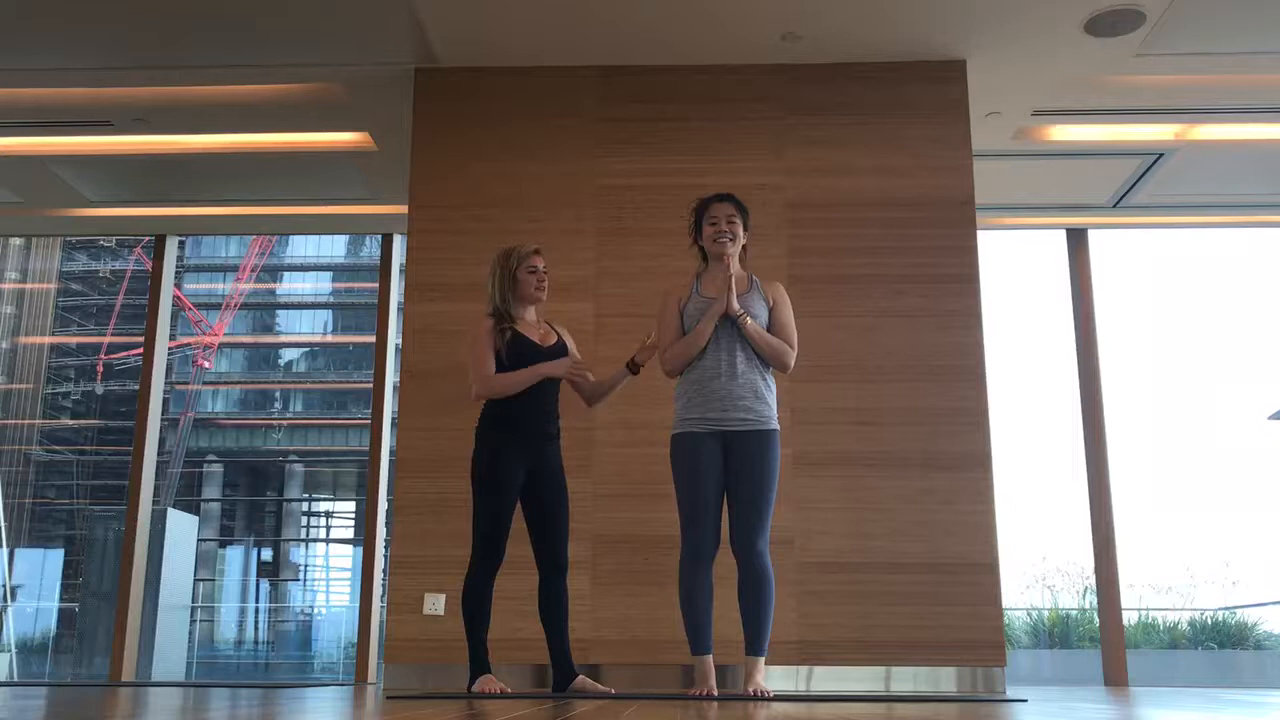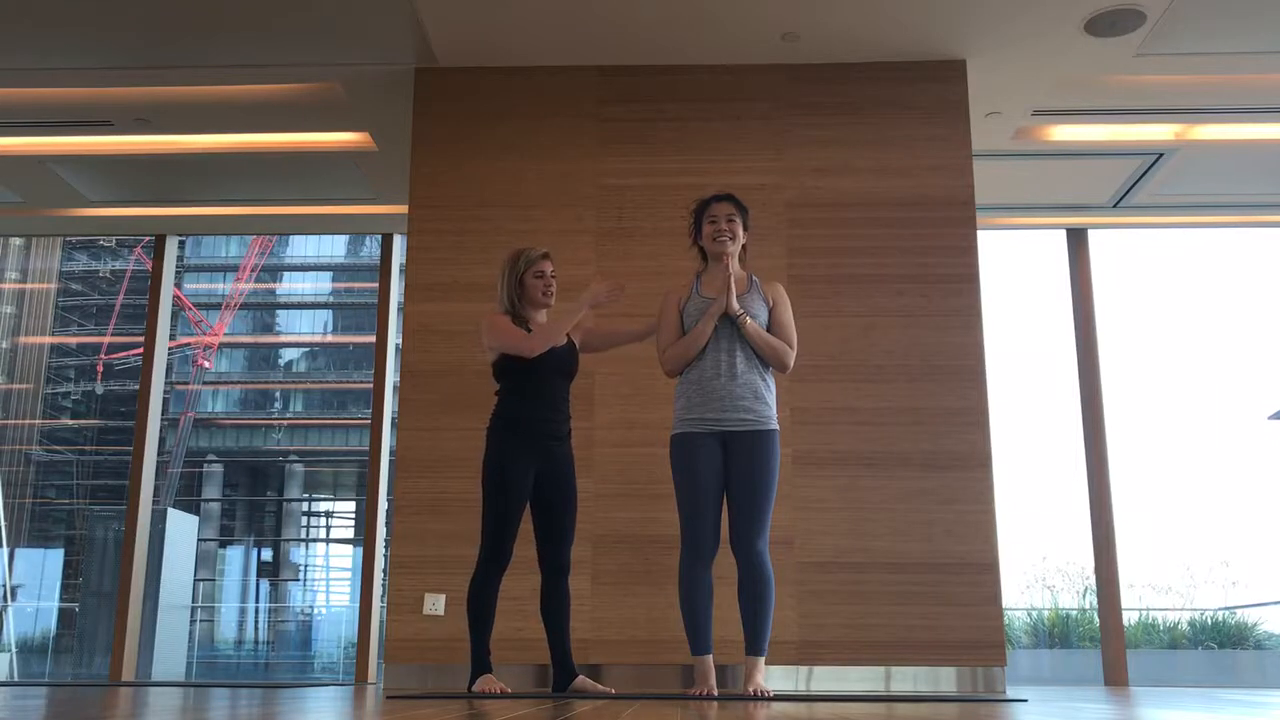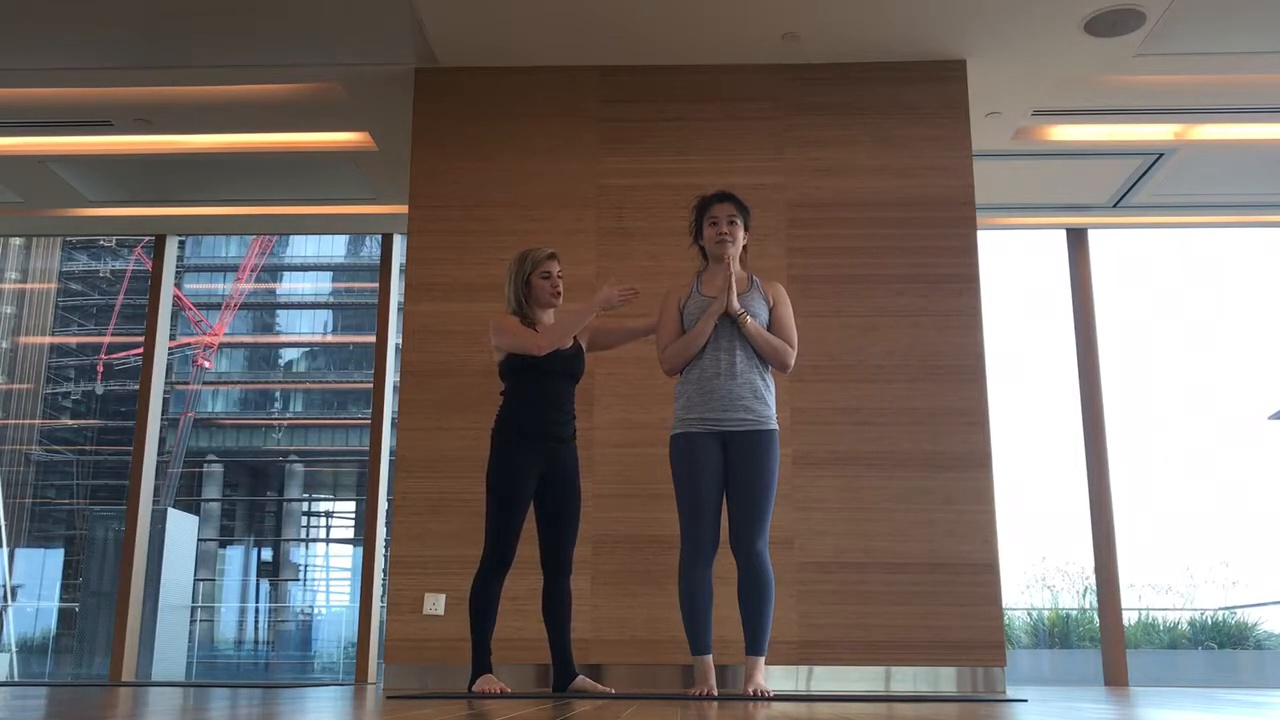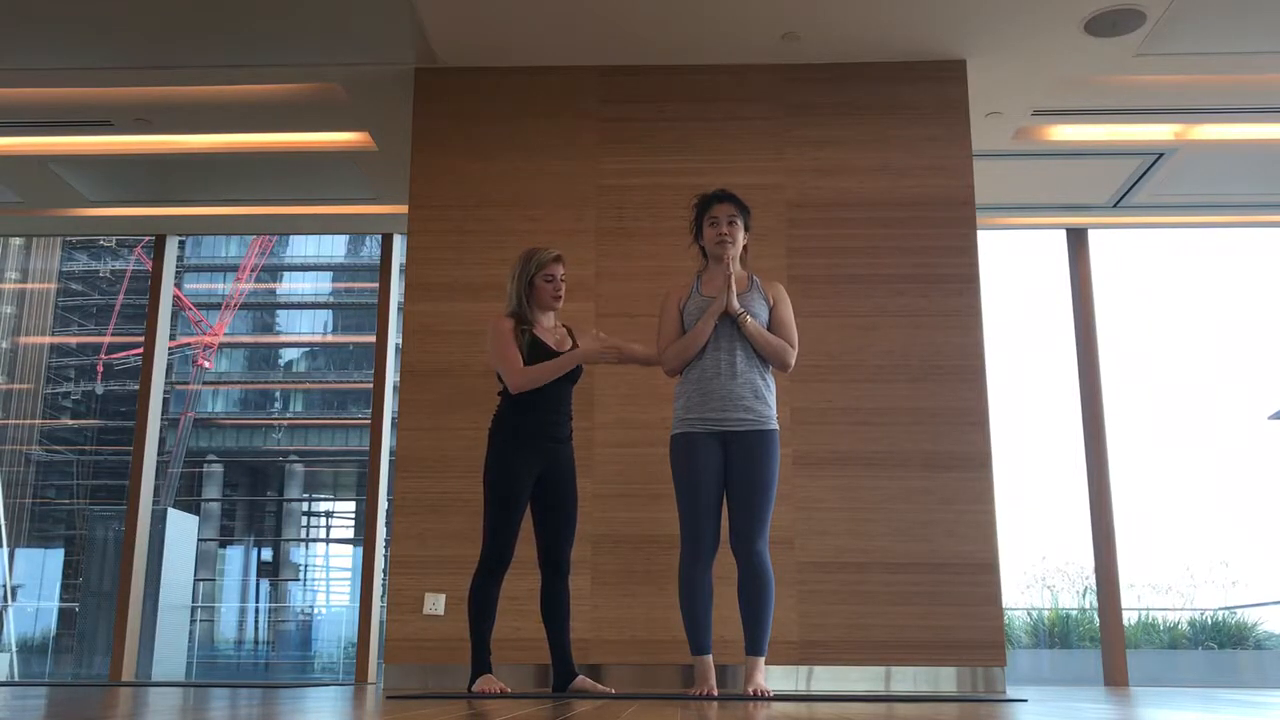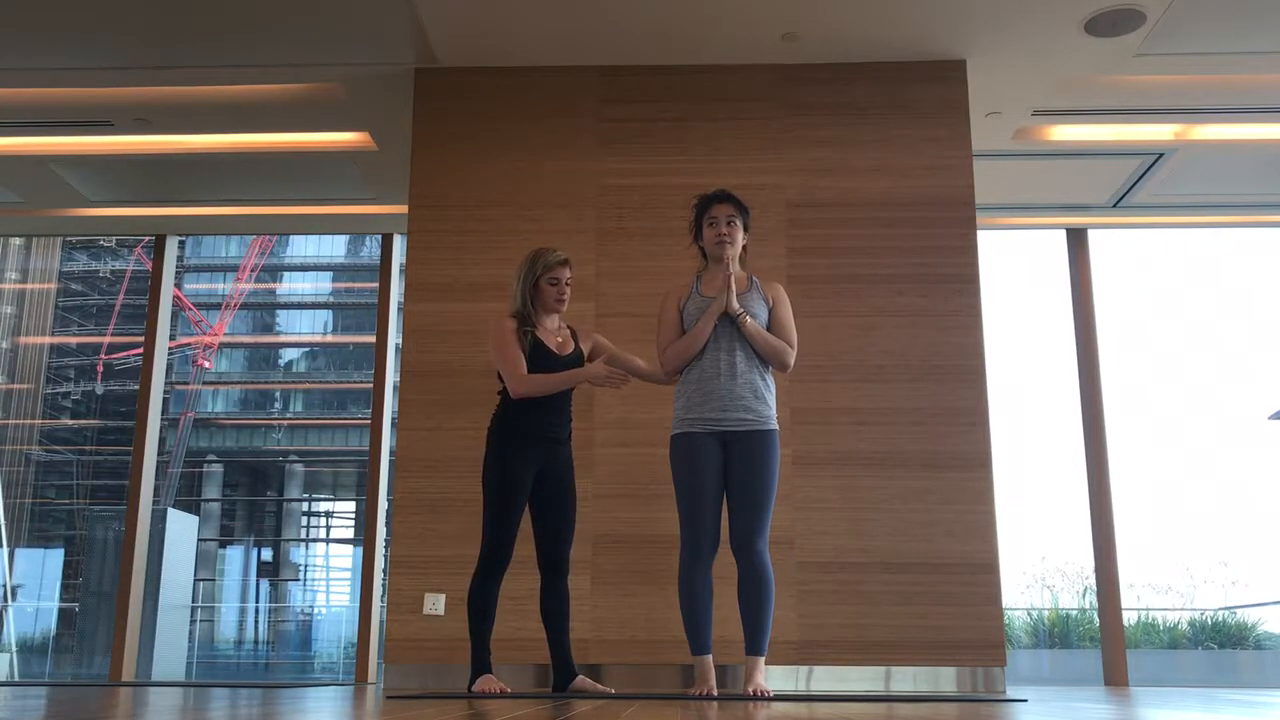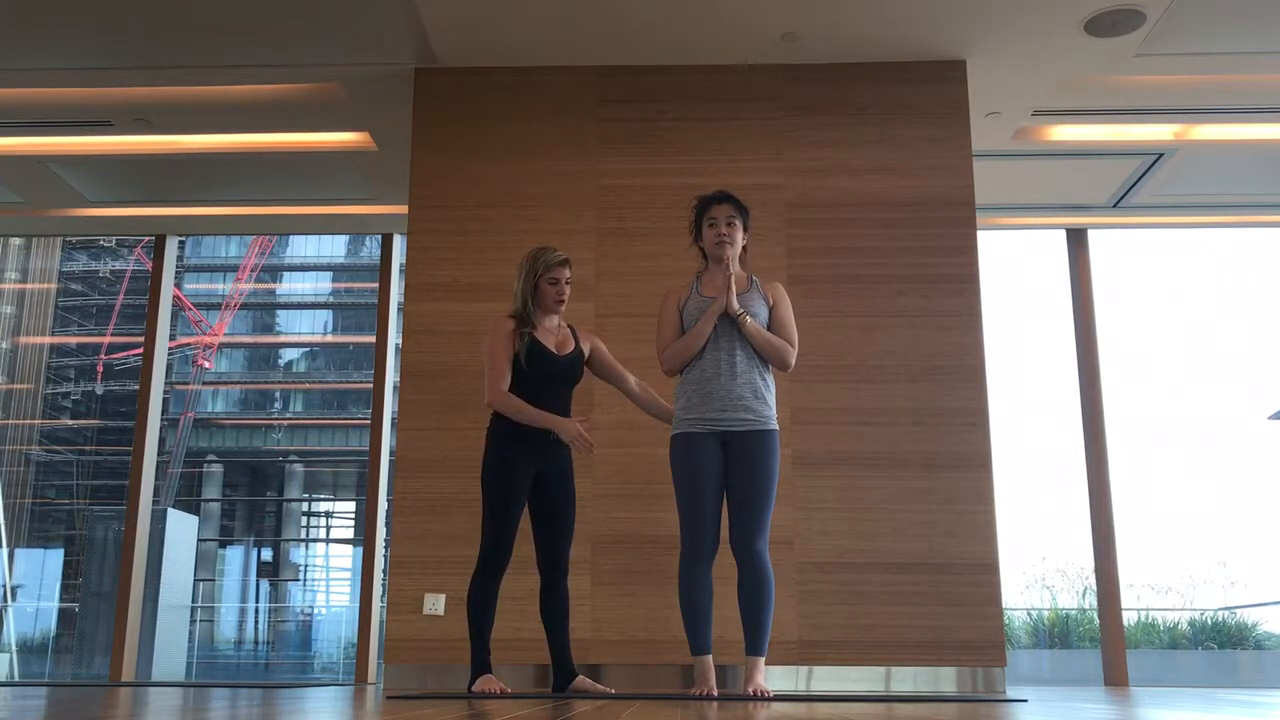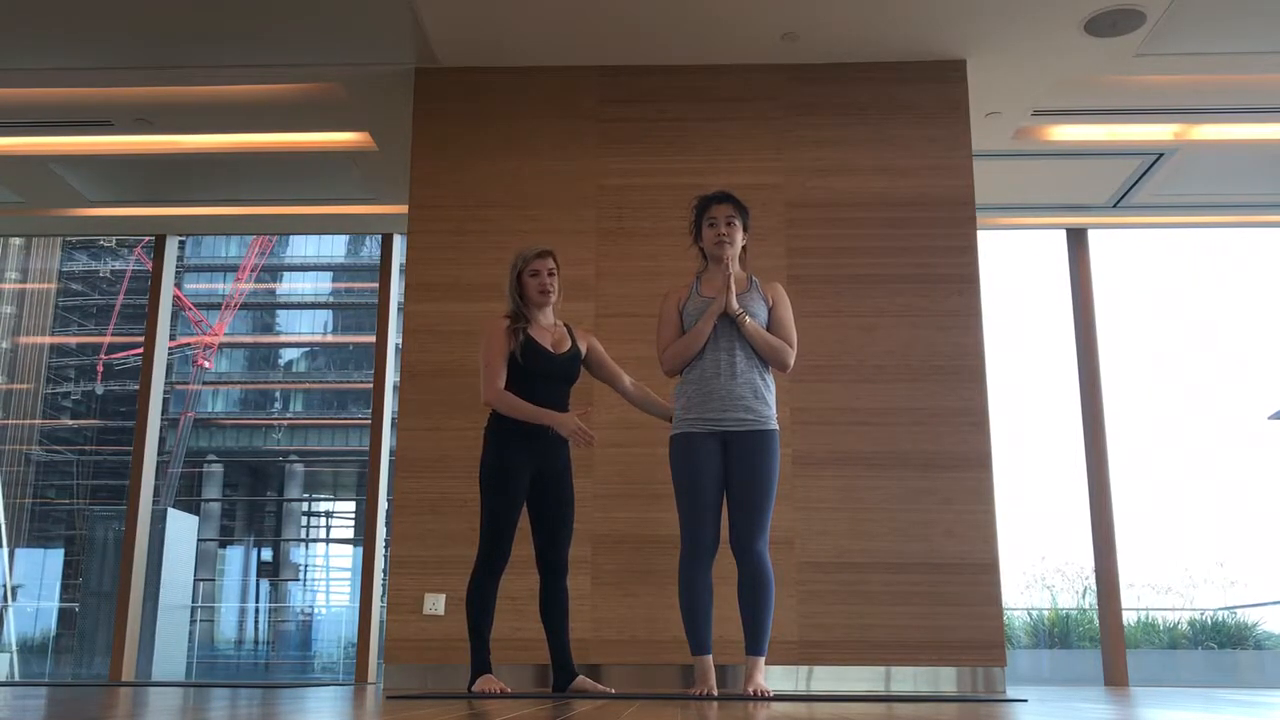
dt=0.7s
person 1, frame 1
left shoulder: (769, 292)
right shoulder: (681, 297)
left elbow: (787, 359)
right elbow: (670, 363)
left wrist: (739, 314)
right wrist: (713, 313)
left hip: (755, 427)
right hip: (696, 429)
left knee: (752, 547)
right knee: (699, 547)
left ankle: (755, 666)
right ankle: (703, 667)
person 1, frame 2
left shoulder: (769, 293)
right shoulder: (681, 298)
left elbow: (786, 360)
right elbow: (670, 363)
left wrist: (739, 314)
right wrist: (713, 314)
left hip: (755, 428)
right hip: (695, 430)
left knee: (752, 547)
right knee: (698, 546)
left ankle: (756, 667)
right ankle: (704, 668)
person 1, frame 3
left shoulder: (770, 292)
right shoulder: (681, 296)
left elbow: (787, 359)
right elbow: (669, 362)
left wrist: (739, 314)
right wrist: (713, 312)
left hip: (755, 427)
right hip: (695, 429)
left knee: (752, 546)
right knee: (698, 547)
left ankle: (756, 666)
right ankle: (703, 668)
person 1, frame 4
left shoulder: (769, 293)
right shoulder: (681, 297)
left elbow: (787, 358)
right elbow: (670, 362)
left wrist: (739, 313)
right wrist: (713, 312)
left hip: (755, 428)
right hip: (695, 430)
left knee: (751, 547)
right knee: (698, 547)
left ankle: (756, 667)
right ankle: (703, 668)
person 1, frame 5
left shoulder: (769, 292)
right shoulder: (680, 296)
left elbow: (786, 359)
right elbow: (669, 363)
left wrist: (739, 314)
right wrist: (713, 311)
left hip: (755, 428)
right hip: (695, 430)
left knee: (752, 547)
right knee: (698, 547)
left ankle: (756, 666)
right ankle: (703, 667)
person 1, frame 6
left shoulder: (769, 293)
right shoulder: (680, 297)
left elbow: (787, 358)
right elbow: (669, 362)
left wrist: (739, 313)
right wrist: (713, 312)
left hip: (755, 428)
right hip: (695, 430)
left knee: (751, 546)
right knee: (698, 547)
left ankle: (756, 667)
right ankle: (703, 668)
person 1, frame 7
left shoulder: (769, 293)
right shoulder: (680, 298)
left elbow: (786, 359)
right elbow: (669, 362)
left wrist: (738, 314)
right wrist: (713, 312)
left hip: (755, 428)
right hip: (695, 430)
left knee: (752, 547)
right knee: (698, 546)
left ankle: (756, 667)
right ankle: (703, 668)
person 2, frame 1
left shoulder: (560, 335)
right shoulder: (492, 329)
left elbow: (589, 395)
right elbow: (482, 387)
left wrist: (631, 366)
right wrist: (544, 369)
left hip: (546, 452)
right hip: (500, 449)
left knee: (555, 562)
right knee: (487, 557)
left ankle: (565, 671)
right ankle: (479, 670)
person 2, frame 2
left shoulder: (572, 332)
right shoulder: (498, 326)
left elbow: (635, 334)
right elbow: (532, 347)
right wrist: (583, 304)
left hip: (557, 451)
right hip: (511, 447)
left knee: (557, 563)
right knee: (495, 557)
left ankle: (565, 671)
right ankle: (480, 670)
person 2, frame 3
left shoulder: (580, 333)
right shoulder: (505, 326)
left elbow: (641, 329)
right elbow: (540, 345)
right wrist: (595, 305)
left hip: (562, 452)
right hip: (516, 447)
left knee: (560, 564)
right knee: (498, 557)
left ankle: (565, 671)
right ankle: (481, 670)
person 2, frame 4
left shoulder: (578, 336)
right shoulder: (506, 328)
left elbow: (643, 354)
right elbow: (516, 380)
right wrist: (577, 356)
left hip: (558, 453)
right hip: (513, 448)
left knee: (557, 564)
right knee: (496, 556)
left ankle: (565, 671)
right ankle: (481, 669)
person 2, frame 5
left shoulder: (583, 339)
right shoulder: (509, 328)
left elbow: (644, 369)
right elbow: (518, 386)
right wrist: (584, 374)
left hip: (557, 454)
right hip: (512, 448)
left knee: (557, 565)
right knee: (496, 555)
left ankle: (565, 671)
right ankle: (480, 670)
person 2, frame 6
left shoulder: (583, 341)
right shoulder: (509, 330)
left elbow: (633, 388)
right elbow: (496, 396)
left wrist: (679, 418)
right wrist: (558, 422)
left hip: (556, 458)
right hip: (510, 451)
left knee: (556, 565)
right knee: (495, 557)
left ankle: (565, 672)
right ankle: (481, 670)
person 2, frame 7
left shoulder: (579, 339)
right shoulder: (504, 330)
left elbow: (628, 387)
right elbow: (492, 394)
left wrist: (676, 414)
right wrist: (555, 417)
left hip: (554, 456)
right hip: (508, 450)
left knee: (556, 564)
right knee: (493, 556)
left ankle: (565, 672)
right ankle: (480, 669)
